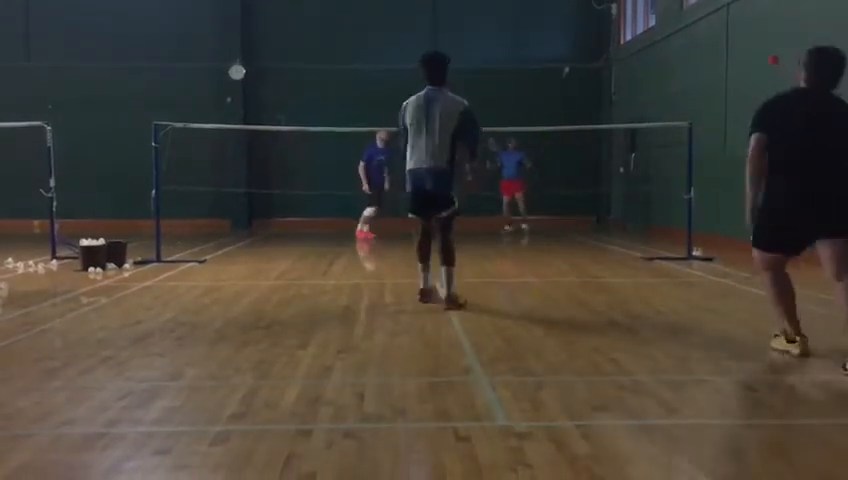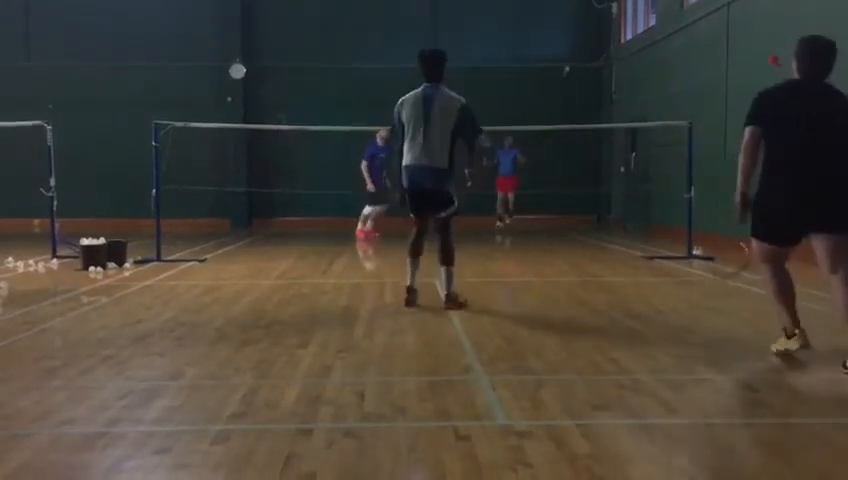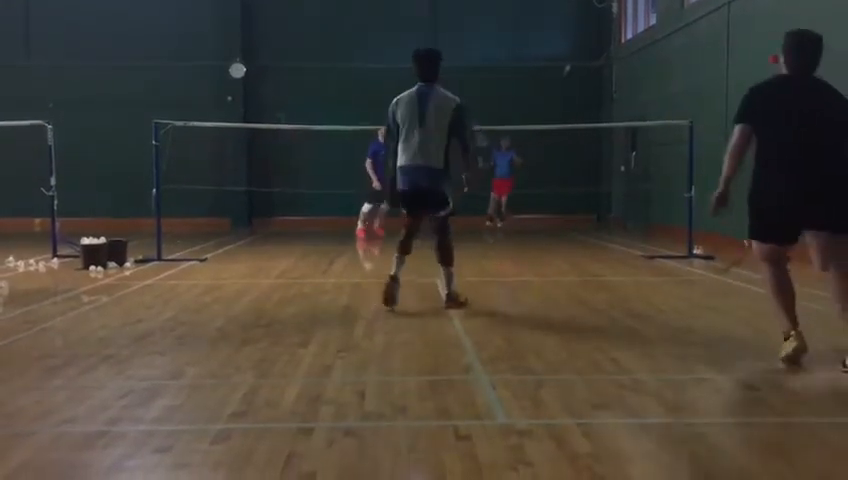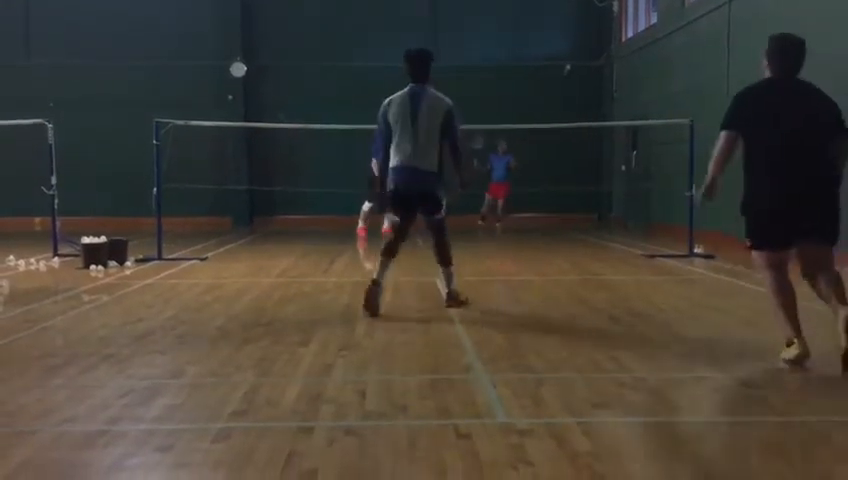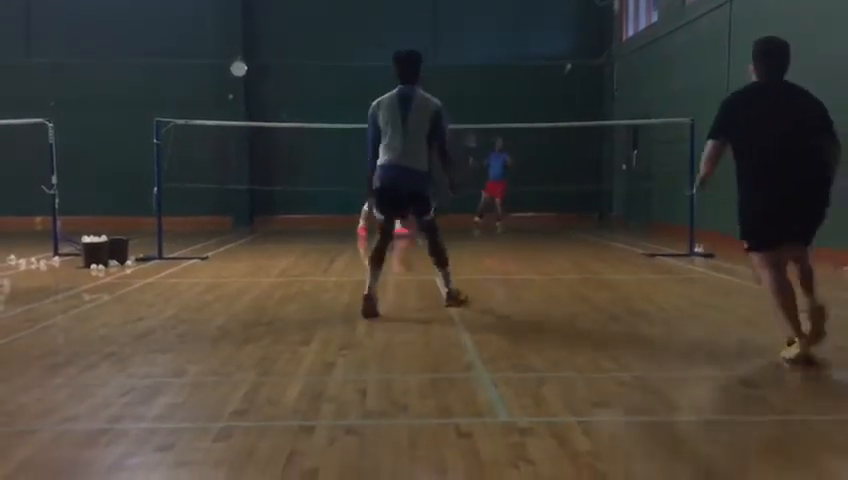
dt=0.1s
person 1, frame 1
left shoulder: (776, 106)
left elbow: (756, 152)
left wrist: (753, 200)
left hip: (784, 203)
left knee: (768, 264)
left ankle: (794, 337)
person 1, frame 2
left shoulder: (770, 98)
left elbow: (750, 143)
left wrist: (742, 191)
left hip: (781, 195)
left knee: (769, 258)
left ankle: (793, 332)
person 1, frame 3
left shoulder: (760, 94)
left elbow: (739, 142)
left wrist: (724, 185)
left hip: (775, 192)
left knee: (772, 261)
left ankle: (793, 334)
person 1, frame 4
left shoulder: (749, 98)
right shoulder: (821, 99)
left elbow: (726, 143)
left wrist: (710, 180)
left hip: (768, 196)
right hip: (817, 194)
left knee: (771, 266)
right knee: (819, 265)
left ankle: (798, 341)
person 1, frame 5
left shoulder: (737, 103)
right shoulder: (808, 100)
left elbow: (713, 149)
right elbow: (832, 147)
left wrist: (703, 175)
right wrist: (823, 186)
left hip: (762, 198)
right hip: (808, 194)
left knee: (770, 266)
right knee: (797, 256)
left ankle: (798, 339)
right ankle: (813, 306)
person 2, frame 1
left shoulder: (408, 105)
right shoulder: (458, 106)
left elbow: (404, 145)
right elbow: (472, 144)
right wrist: (470, 165)
left hip: (415, 175)
right hip: (440, 175)
left knee: (425, 230)
right knee: (444, 232)
left ankle: (425, 287)
right ankle: (449, 293)
person 2, frame 2
left shoulder: (404, 103)
right shoulder: (457, 104)
left elbow: (398, 145)
right elbow: (469, 142)
left wrist: (401, 177)
right wrist: (470, 169)
left hip: (411, 174)
right hip: (439, 174)
left knee: (419, 230)
right knee: (444, 232)
left ankle: (411, 285)
right ankle: (450, 294)
person 2, frame 3
left shoulder: (398, 102)
right shoulder: (452, 103)
left elbow: (392, 146)
right elbow: (463, 144)
left wrist: (393, 178)
right wrist: (467, 171)
left hip: (407, 174)
right hip: (435, 174)
left knee: (409, 229)
right knee: (442, 232)
left ankle: (394, 278)
right ankle: (450, 293)
person 2, frame 4
left shoulder: (390, 104)
right shoulder: (442, 104)
left elbow: (384, 146)
right elbow: (453, 145)
left wrist: (383, 180)
right wrist: (461, 175)
left hip: (398, 176)
right hip: (427, 177)
left knee: (398, 235)
right knee: (439, 234)
left ankle: (376, 281)
right ankle: (450, 292)
person 2, frame 5
left shoulder: (379, 105)
right shoulder: (432, 106)
left elbow: (372, 148)
right elbow: (441, 148)
left wrist: (372, 183)
right wrist: (451, 179)
left hip: (387, 177)
right hip: (417, 177)
left knee: (384, 236)
right knee: (432, 235)
left ankle: (370, 294)
right ankle: (450, 291)
